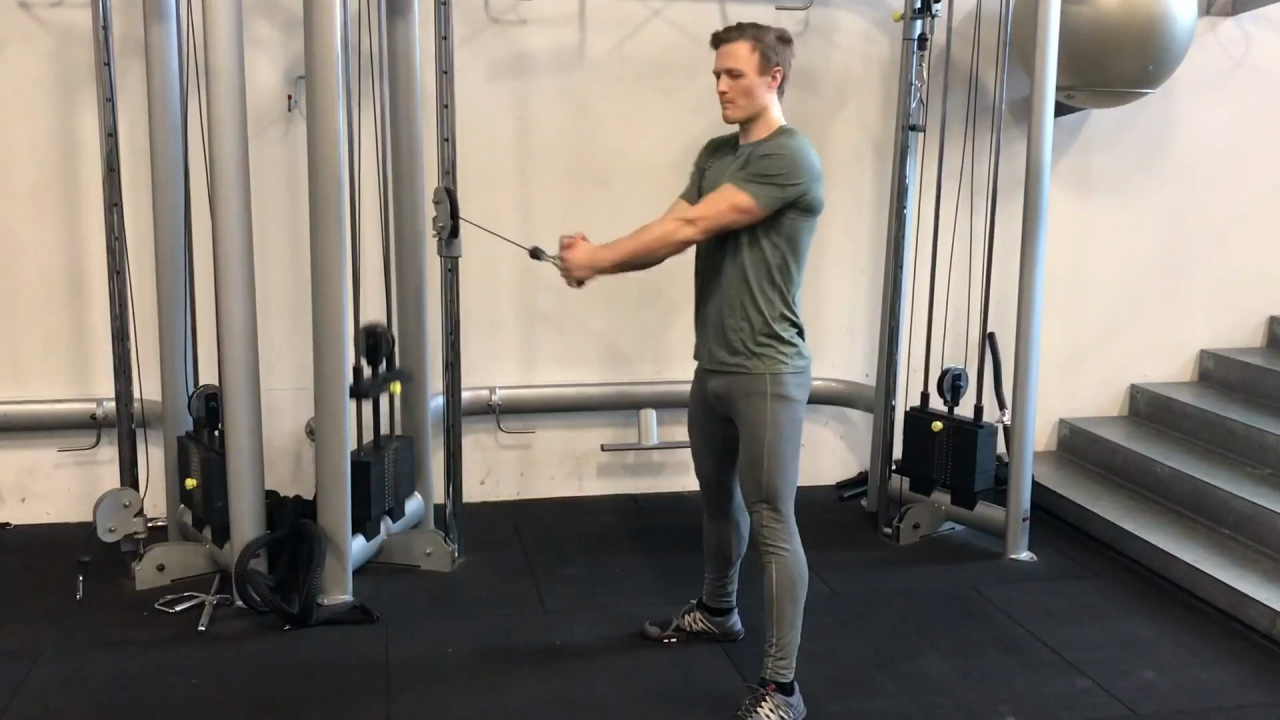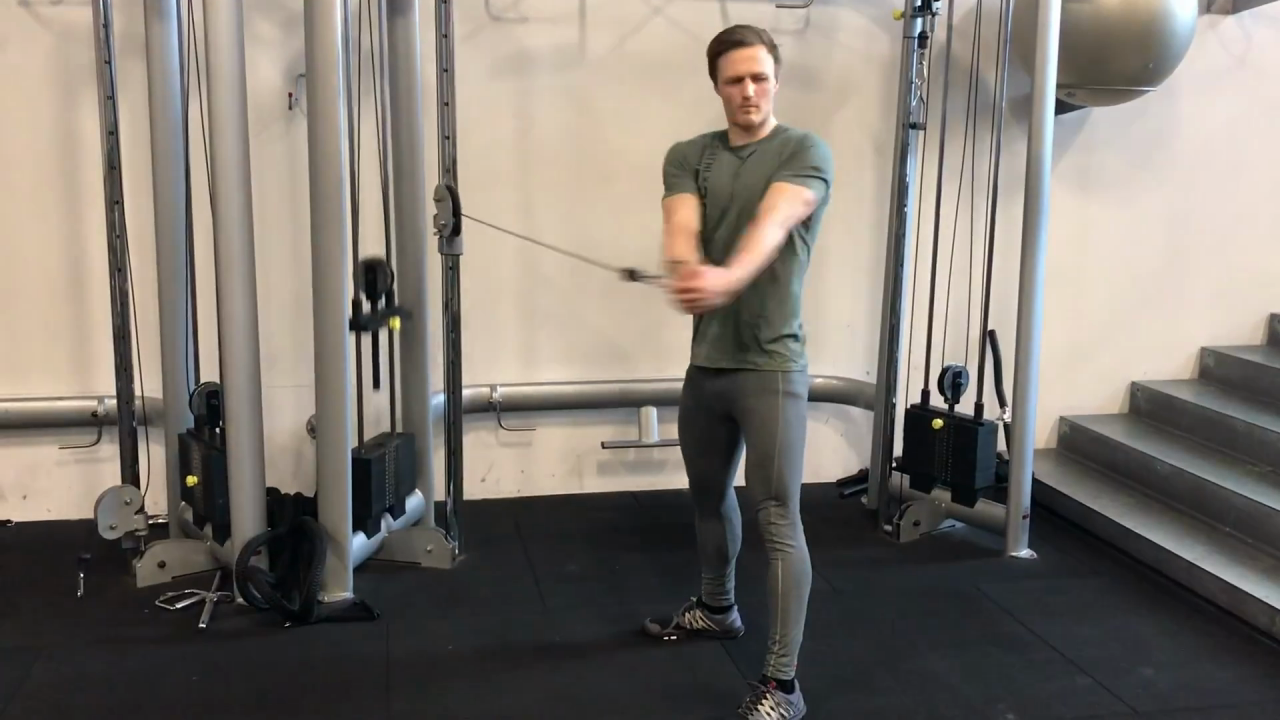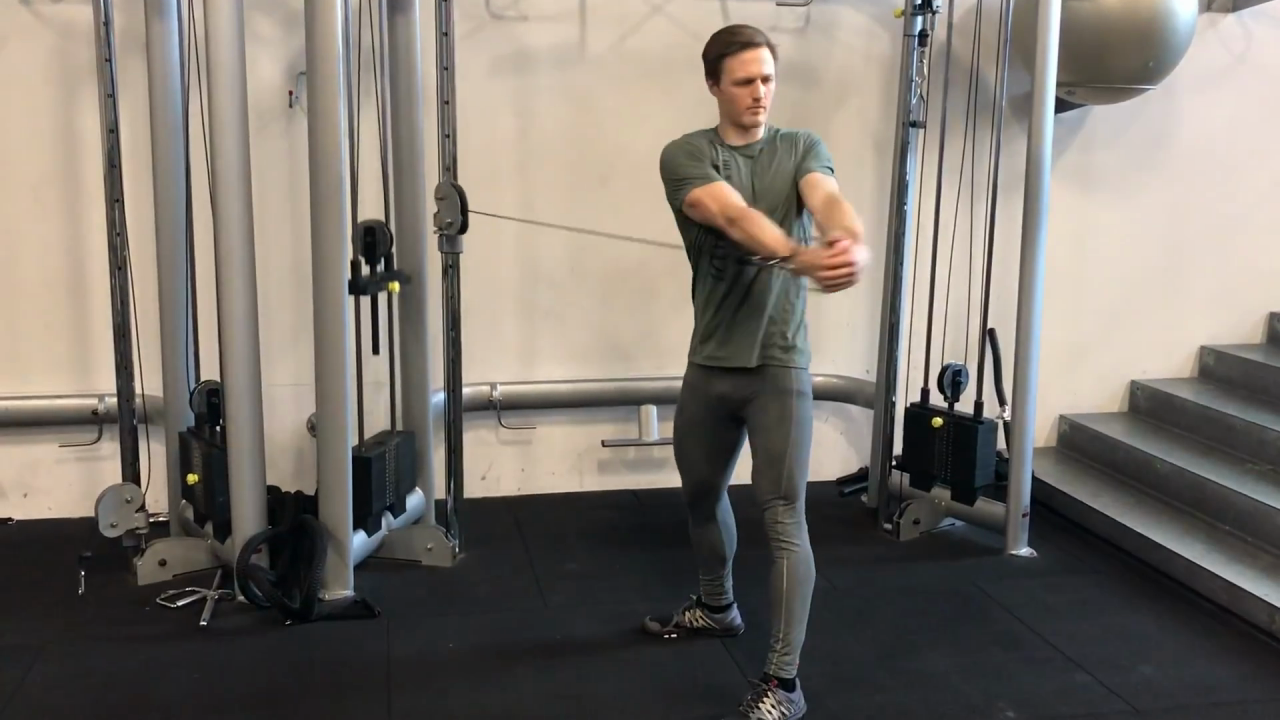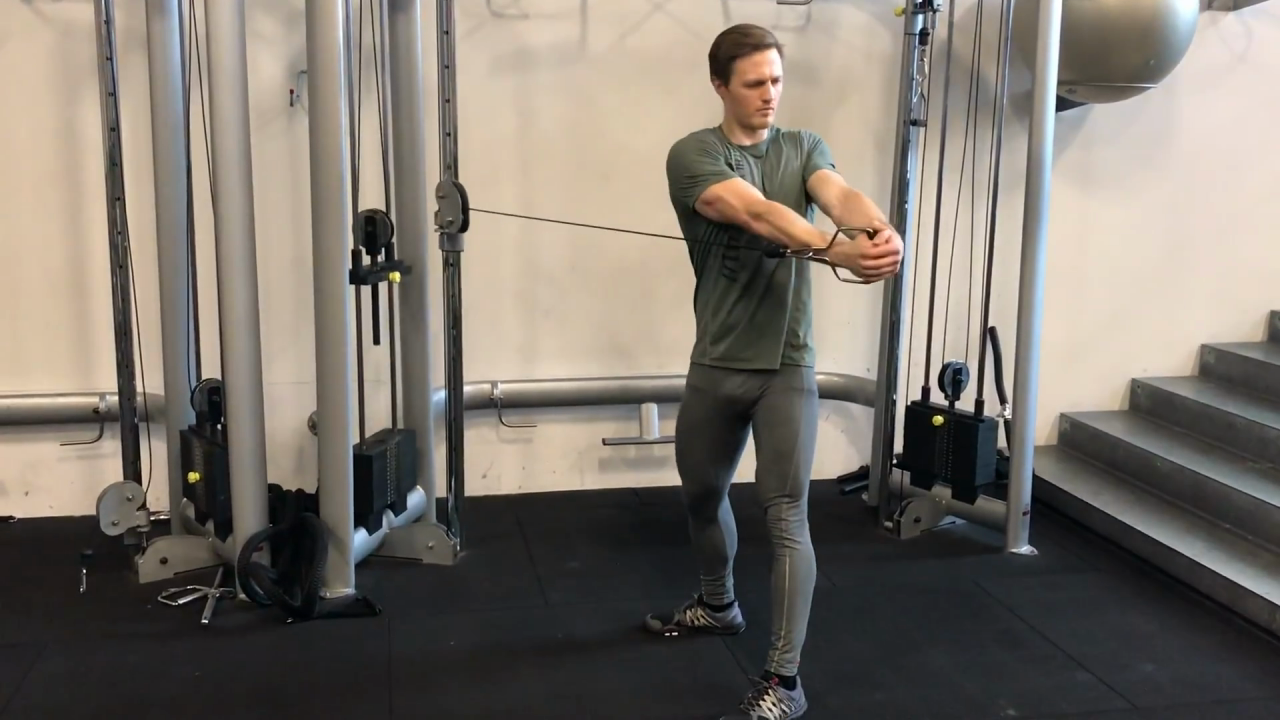
dt=0.2s
person 1, frame 1
left shoulder: (787, 160)
right shoulder: (717, 153)
left elbow: (688, 228)
right elbow: (681, 224)
left wrist: (597, 260)
right wrist: (601, 251)
left hip: (766, 373)
right hip: (715, 367)
left knee: (771, 521)
right knee: (718, 500)
right ankle: (717, 610)
person 1, frame 2
left shoulder: (802, 152)
right shoulder: (689, 156)
left elbow: (771, 225)
right elbow: (682, 222)
left wrist: (728, 278)
right wrist: (684, 267)
left hip: (769, 366)
right hip: (707, 363)
left knee: (777, 518)
right knee: (708, 496)
right ankle: (716, 607)
person 1, frame 3
left shoulder: (803, 149)
right shoulder: (686, 156)
left elbow: (827, 203)
right elbow: (735, 218)
left wrist: (850, 243)
right wrist: (801, 260)
left hip: (778, 364)
right hip: (711, 362)
left knee: (783, 518)
right knee: (701, 496)
right ankle: (715, 606)
person 1, frame 4
left shoulder: (804, 148)
right shoulder: (693, 156)
left elbow: (840, 195)
right elbow: (759, 215)
left wrist: (880, 232)
right wrist: (837, 251)
left hip: (787, 366)
right hip: (717, 365)
left knee: (785, 517)
right knee: (702, 496)
right ankle: (717, 604)
